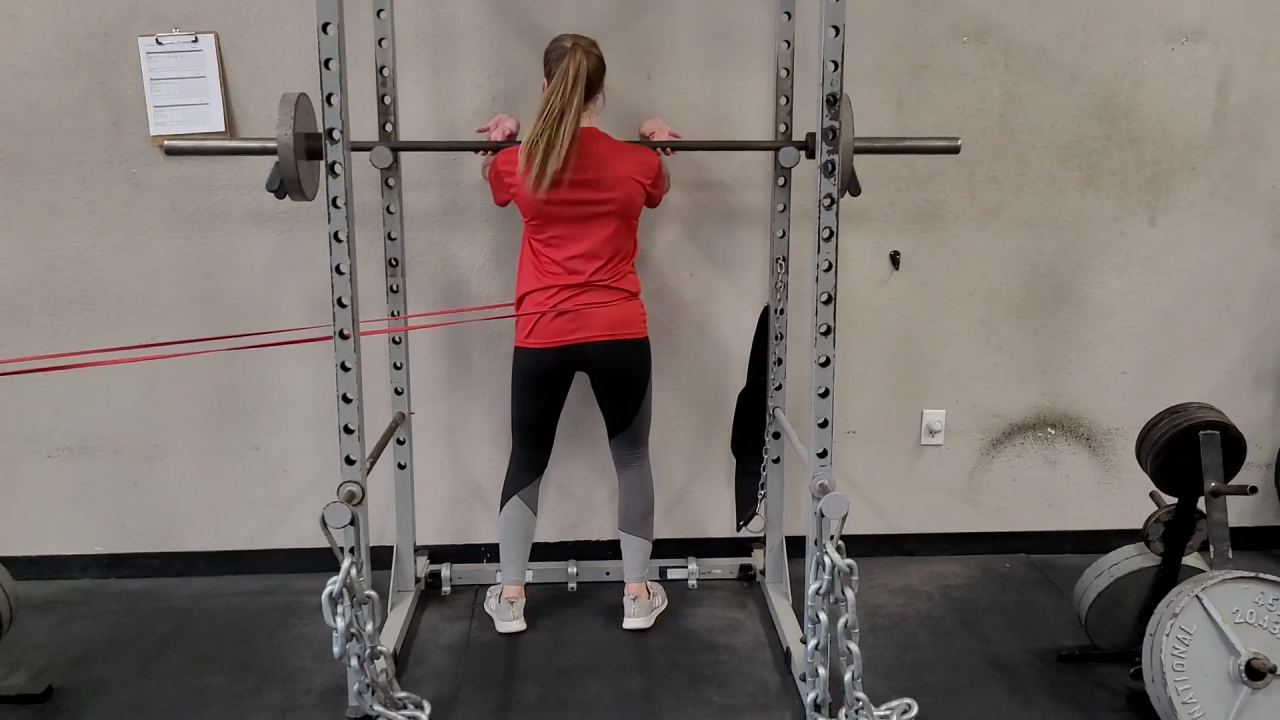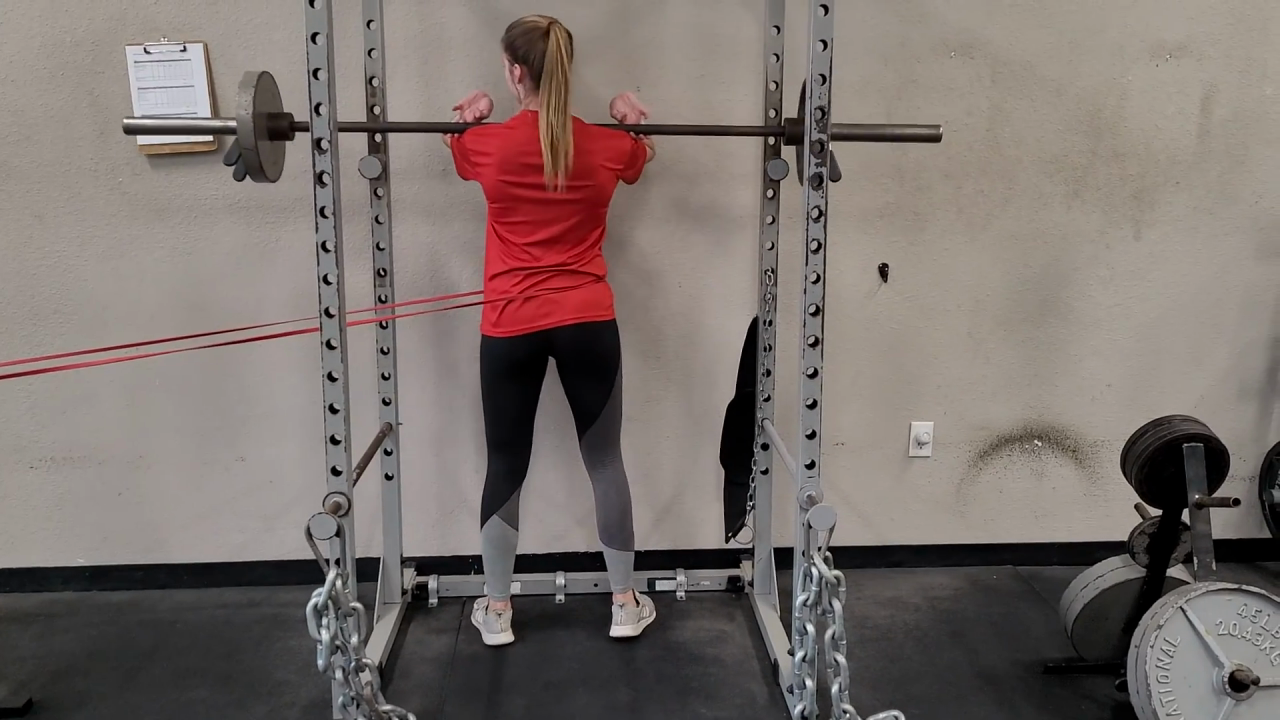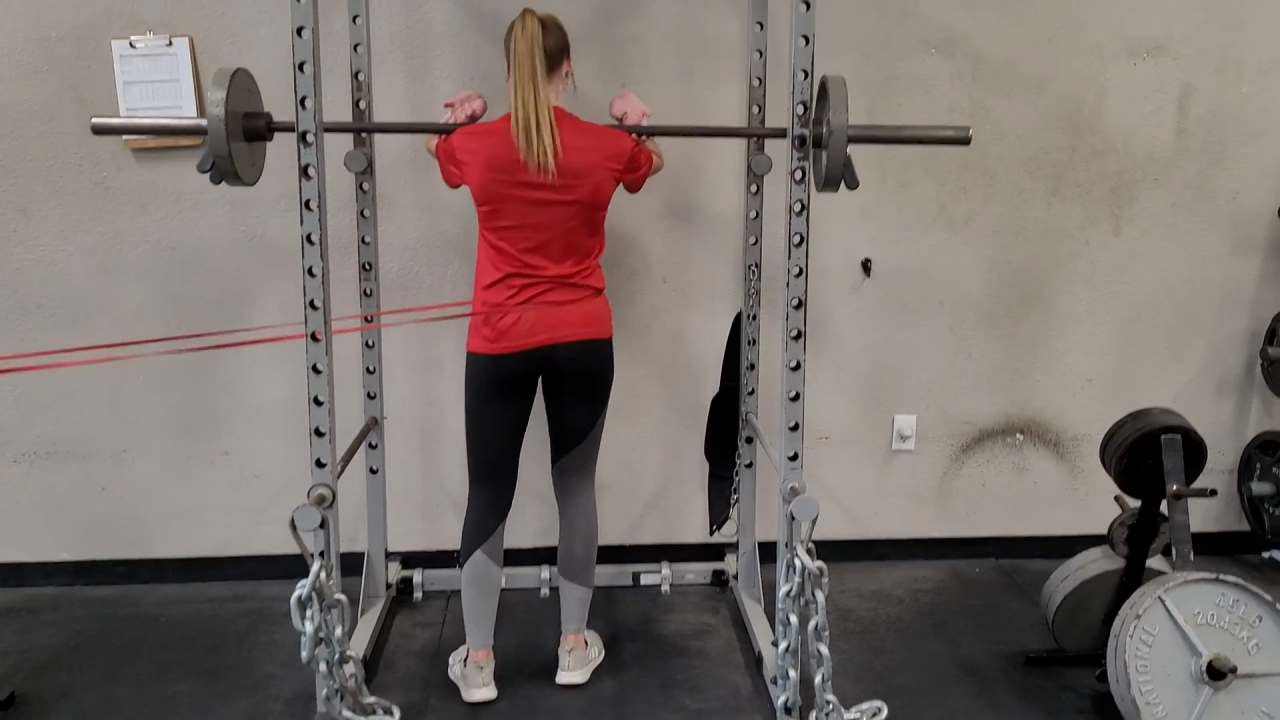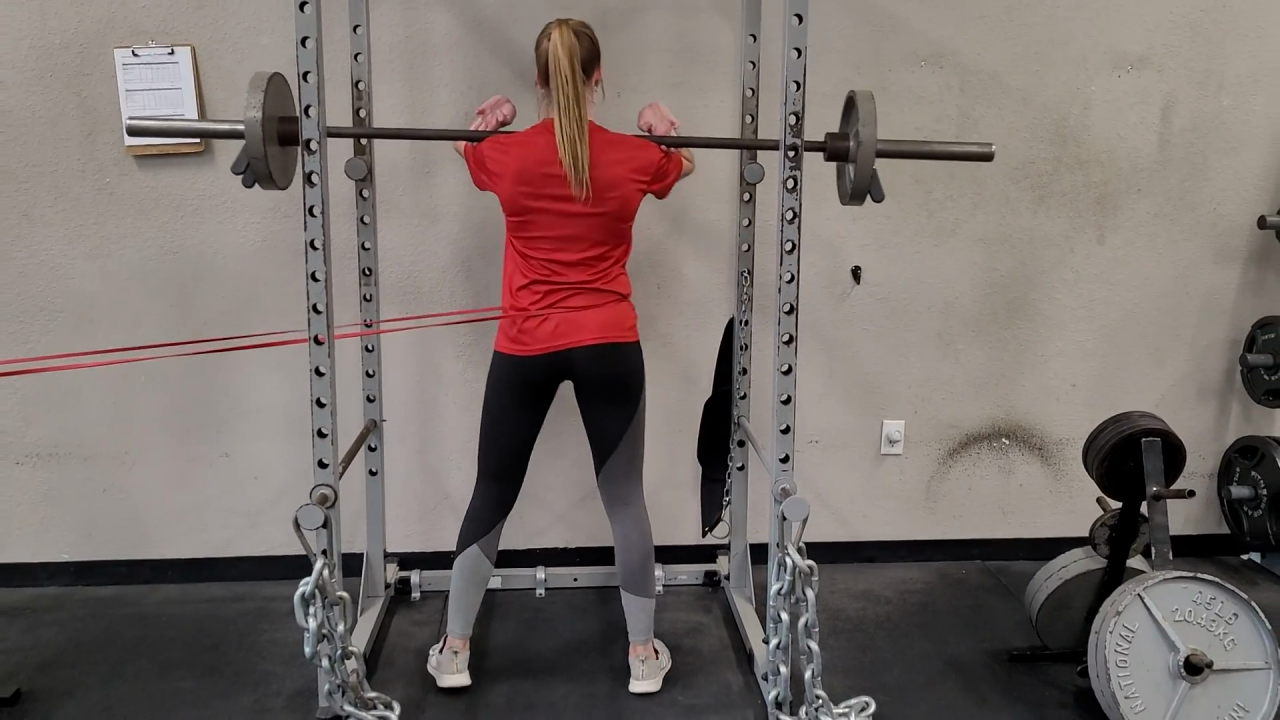
dt=1s
person 1, frame 1
left shoulder: (517, 164)
right shoulder: (638, 163)
left elbow: (496, 184)
left wrist: (502, 146)
right wrist: (655, 146)
left hip: (543, 336)
right hip: (619, 333)
left knee: (527, 462)
right knee: (632, 458)
left ankle: (510, 597)
right ankle: (638, 594)
person 1, frame 2
left shoulder: (487, 144)
right shoulder: (608, 146)
left elbow: (458, 148)
right elbow: (642, 156)
left hip: (511, 328)
right hip: (588, 323)
left knee: (505, 467)
right knee: (605, 461)
left ankle: (497, 610)
right ankle: (625, 601)
person 1, frame 3
left shoulder: (475, 146)
right shoulder: (608, 147)
left elbow: (442, 153)
right elbow: (651, 163)
left hip: (499, 344)
right hip: (583, 341)
left knee: (489, 497)
right knee: (575, 489)
left ankle: (477, 662)
right ankle: (573, 644)
person 1, frame 4
left shoulder: (506, 154)
right shoulder: (636, 157)
left elbow: (469, 151)
right elbow: (682, 166)
left wrist: (486, 124)
left hip: (524, 350)
right hip: (609, 347)
left knee: (492, 496)
right knee: (624, 498)
left ankle: (454, 651)
right ankle: (642, 655)
